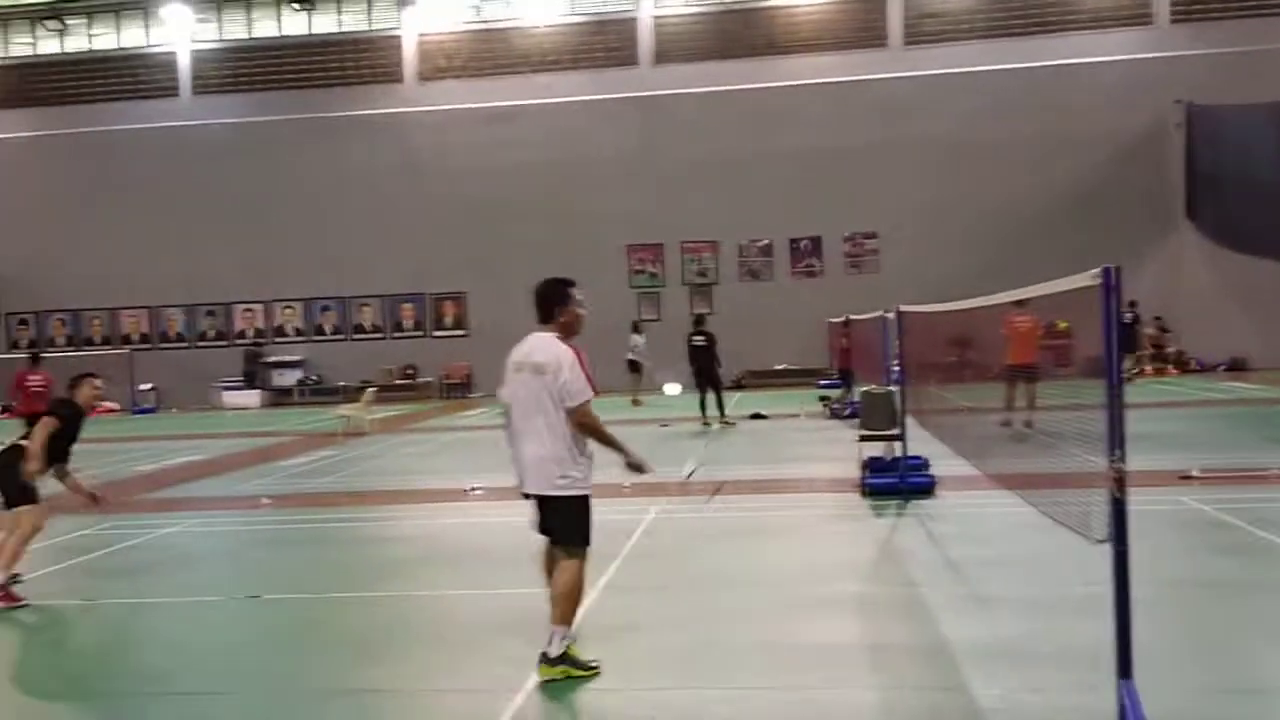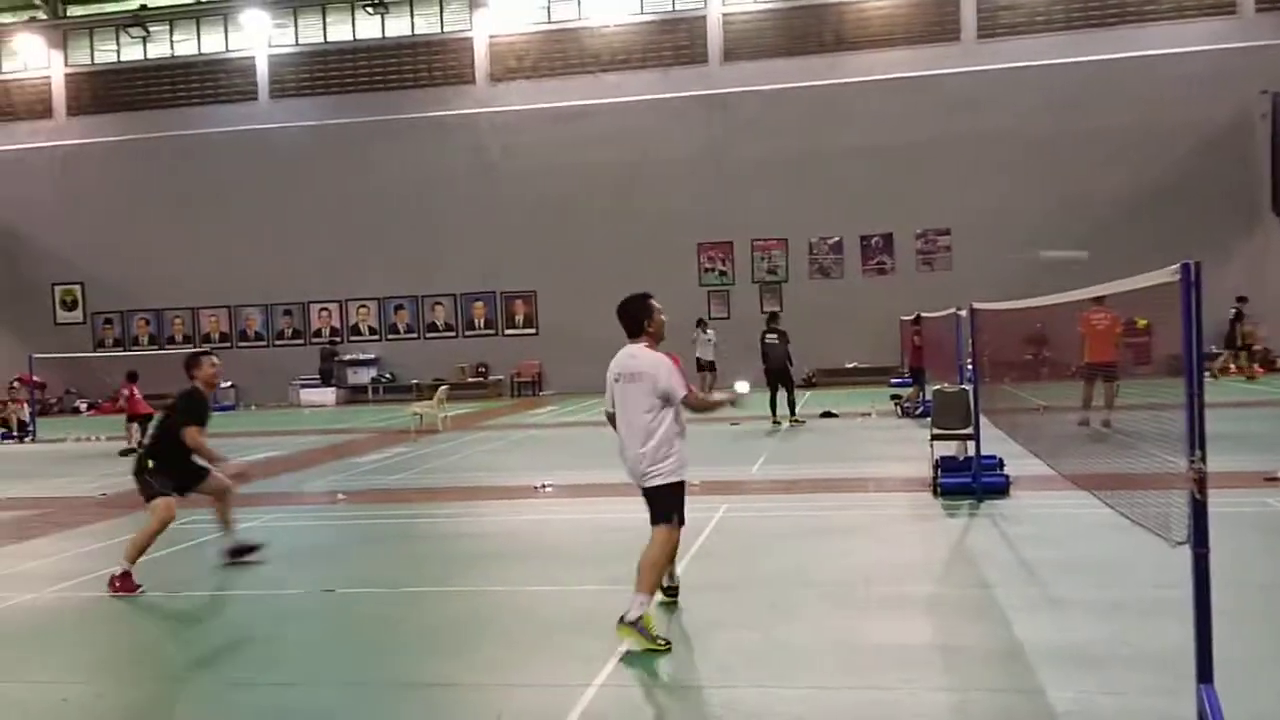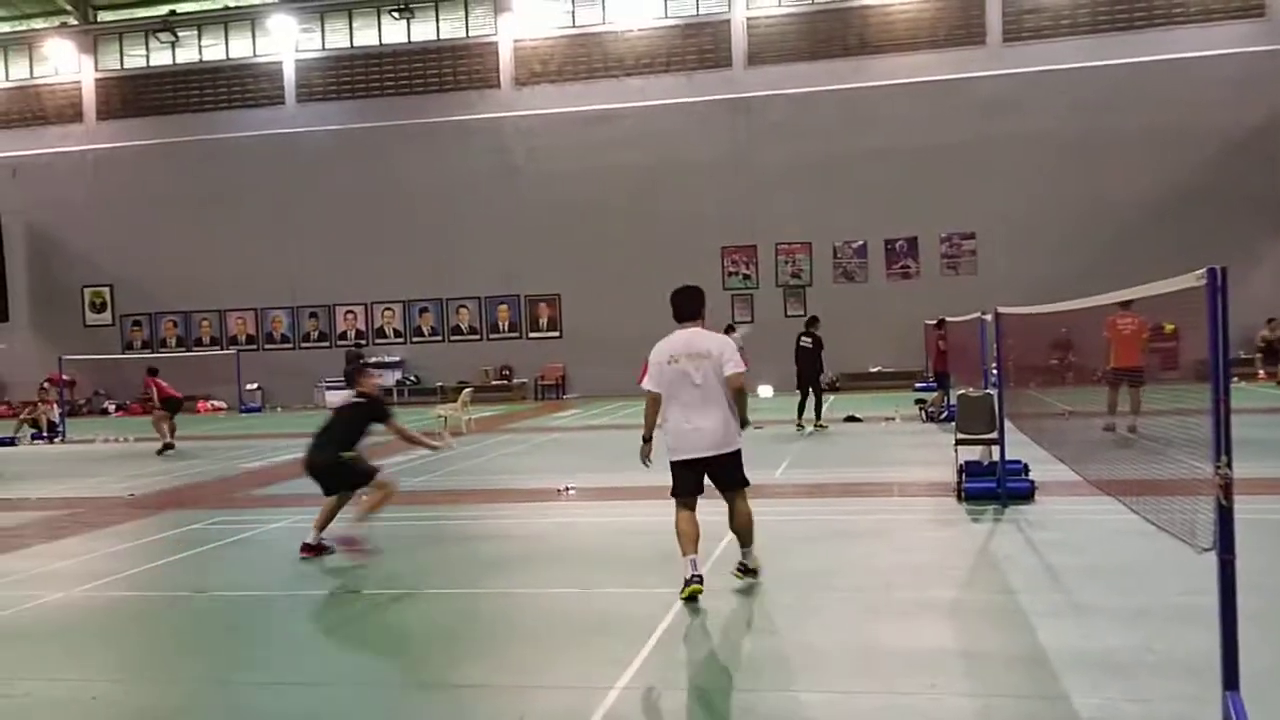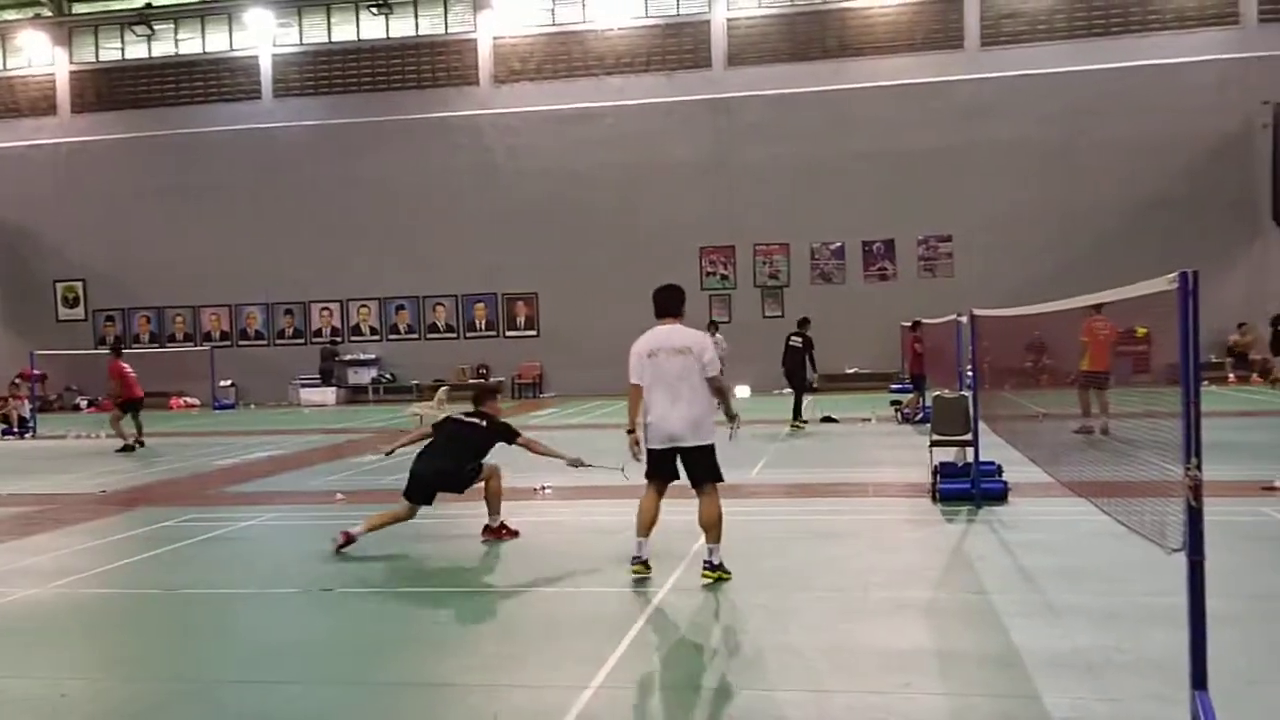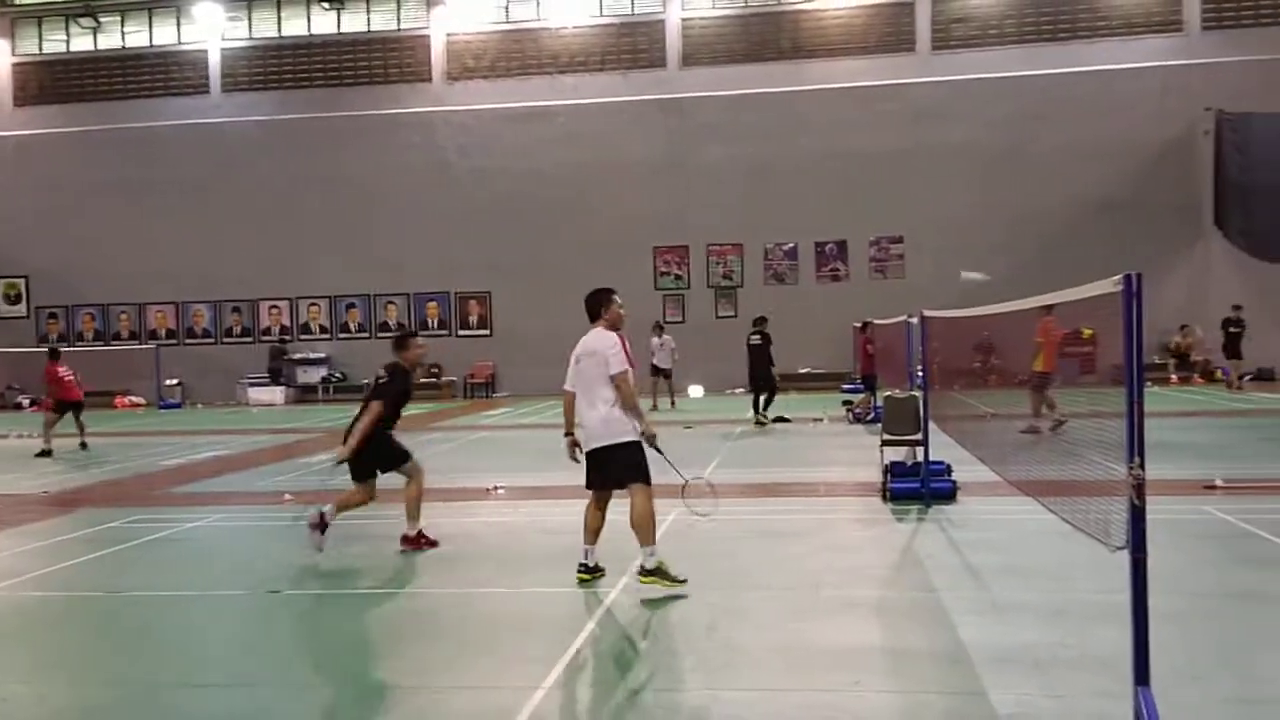
dt=0.4s
person 1, frame 1
left shoulder: (519, 353)
right shoulder: (563, 353)
left elbow: (509, 415)
right elbow: (582, 417)
right wrist: (623, 452)
left hip: (532, 471)
right hip: (564, 474)
left knee: (557, 545)
right knee: (574, 558)
left ankle: (559, 630)
right ankle: (556, 652)
person 1, frame 2
left shoulder: (617, 364)
right shoulder: (657, 361)
left elbow: (612, 416)
right elbow: (696, 403)
right wrist: (725, 398)
left hip: (640, 461)
right hip: (662, 463)
left knee: (667, 519)
right knee: (665, 535)
left ankle: (669, 582)
right ankle: (635, 616)
person 1, frame 3
left shoulder: (661, 349)
right shoulder: (720, 343)
left elbow: (653, 399)
right elbow: (737, 385)
left wrist: (647, 439)
right wrist: (742, 415)
left hip: (682, 443)
right hip: (722, 438)
left knee: (685, 507)
right knee: (737, 498)
left ankle: (692, 574)
right ankle: (747, 561)
person 1, frame 4
left shoulder: (642, 344)
right shoulder: (699, 339)
left elbow: (636, 390)
right elbow: (717, 383)
left wrist: (632, 430)
right wrist: (729, 409)
left hip: (659, 431)
right hip: (696, 429)
left knee: (654, 488)
right knee: (708, 492)
left ankle: (639, 555)
right ankle: (713, 562)
person 1, frame 5
left shoulder: (580, 348)
right shoulder: (612, 339)
left elbow: (569, 395)
right elbow: (622, 386)
left wrist: (570, 434)
right wrist: (643, 424)
left hip: (594, 433)
right hip: (619, 431)
left knee: (600, 496)
right knee: (640, 490)
left ankle: (588, 563)
right ankle: (650, 563)
person 2, frame 1
left shoulder: (75, 416)
right shoulder: (69, 409)
left elbow: (61, 471)
right elbow: (42, 429)
left wrist: (84, 492)
right wrist: (34, 460)
left knee: (25, 523)
right knee: (33, 522)
person 2, frame 2
left shoulder: (201, 400)
right shoulder: (190, 399)
right elbow: (193, 439)
right wrist: (225, 464)
left hip: (177, 464)
right hip: (153, 466)
left knee: (224, 488)
right knee: (165, 513)
left ankle: (232, 546)
right ankle: (121, 575)
person 2, frame 3
left shoulder: (347, 406)
right shoulder: (371, 402)
right elbow: (400, 432)
right wrist: (432, 444)
left hip: (315, 459)
right hip: (332, 459)
left knee: (343, 495)
right knee: (387, 487)
left ankle: (311, 543)
right ankle: (353, 534)
person 2, frame 4
left shoulder: (454, 419)
right shoulder: (496, 426)
left elbow: (423, 432)
right elbow: (530, 444)
left wrist: (394, 446)
right wrist: (566, 457)
left hip: (421, 466)
right hip: (448, 471)
left knee: (406, 511)
right knee: (493, 472)
left ankle: (353, 533)
right ankle: (494, 527)
person 2, frame 5
left shoulder: (393, 371)
right shoulder: (401, 380)
right elbow: (373, 411)
right wrist: (351, 445)
left hip: (358, 439)
right hip: (374, 438)
left knee: (365, 493)
right knee: (416, 473)
left ankle: (325, 515)
right ankle: (412, 535)
